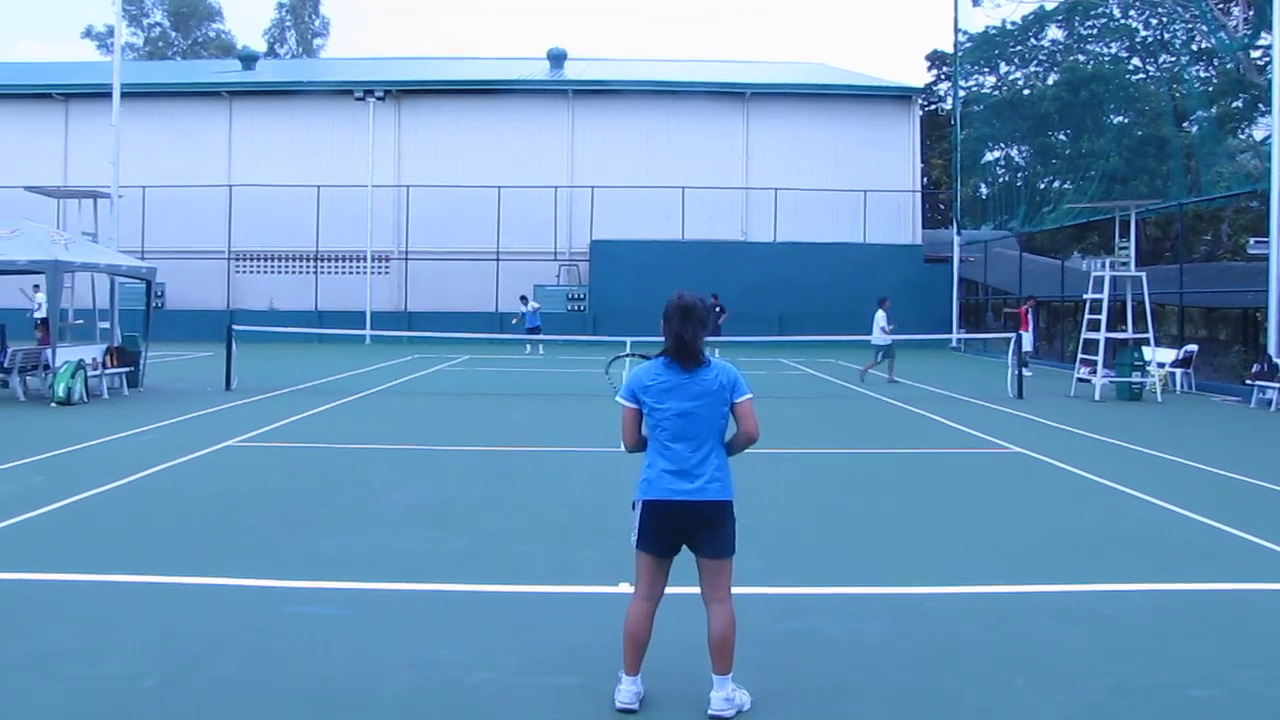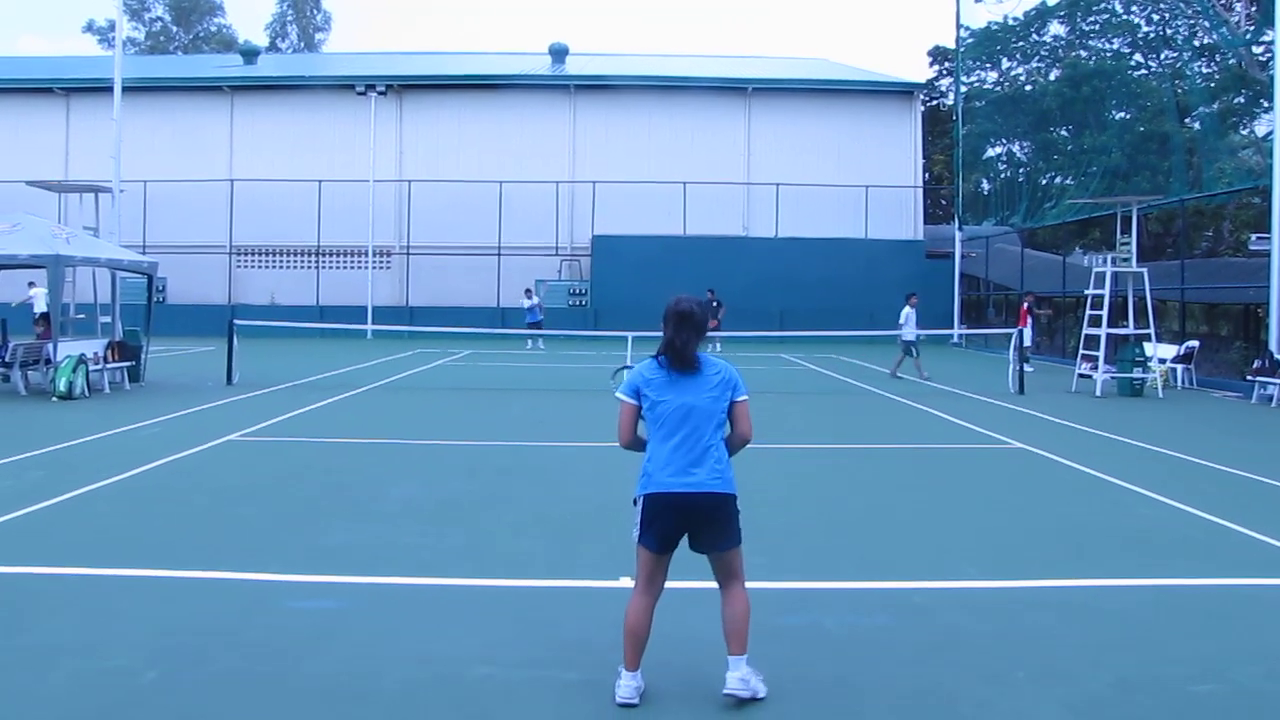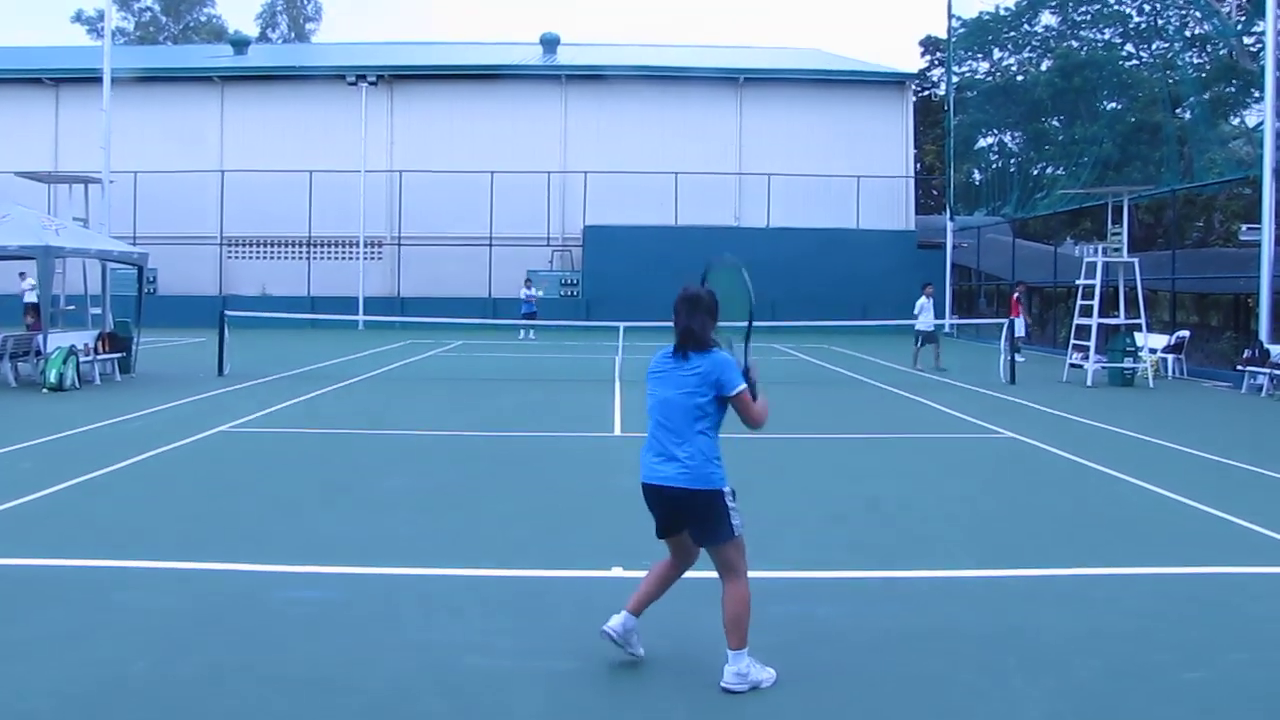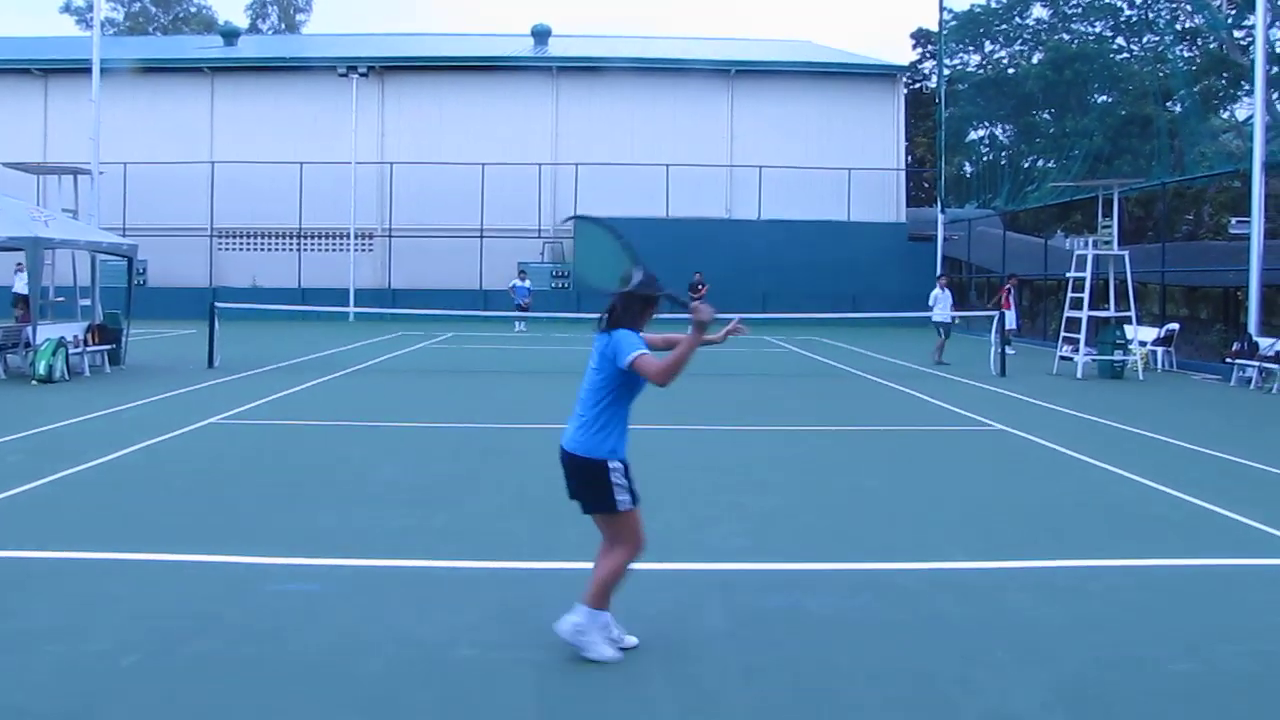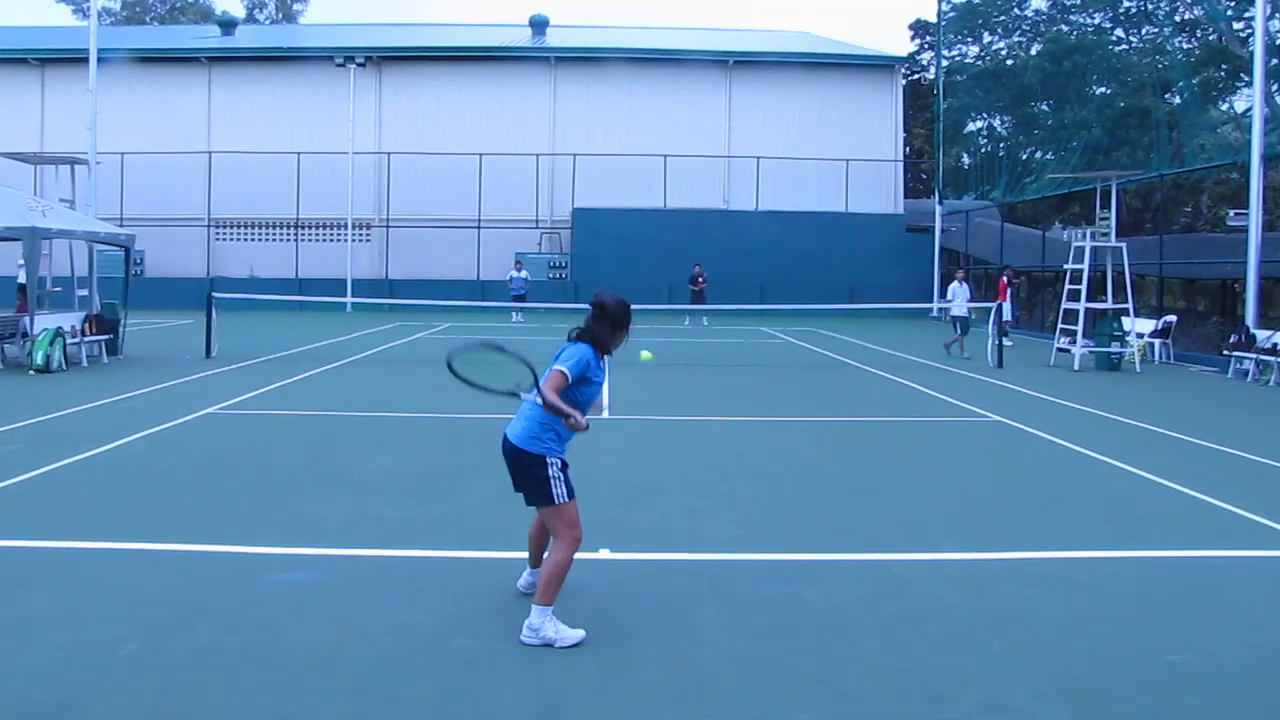
dt=0.4s
person 1, frame 1
left shoulder: (641, 376)
right shoulder: (726, 375)
left elbow: (631, 442)
right elbow: (750, 432)
left hip: (657, 499)
right hip: (713, 500)
left knee: (645, 596)
right knee: (718, 599)
person 1, frame 2
left shoulder: (641, 375)
right shoulder: (726, 374)
left elbow: (626, 438)
right elbow: (742, 435)
left hip: (659, 493)
right hip: (715, 493)
left knee: (646, 588)
right knee: (732, 583)
left ankle: (628, 681)
right ankle: (738, 673)
person 1, frame 3
left shoulder: (661, 362)
right shoulder: (718, 362)
right elbow: (754, 419)
right wrist: (763, 406)
left hip: (654, 481)
right hip: (699, 484)
left knee: (681, 556)
right knee: (734, 572)
left ankle: (624, 621)
right ankle: (738, 666)
person 1, frame 4
left shoulder: (613, 335)
right shoulder: (624, 338)
left elbow: (662, 348)
right elbow: (659, 375)
left wrist: (709, 338)
right wrist: (697, 335)
left hip: (580, 450)
right hip: (596, 456)
left knee: (620, 539)
right knee: (629, 545)
left ankle: (599, 620)
right ankle: (578, 621)
person 1, frame 5
left shoulder: (586, 349)
right shoulder: (584, 356)
right elbow: (546, 392)
left wrist: (589, 400)
right wrist: (570, 415)
left hip: (518, 443)
right hip: (537, 451)
left knee: (549, 510)
right knee: (568, 536)
left ankle: (532, 575)
right ankle: (539, 622)
